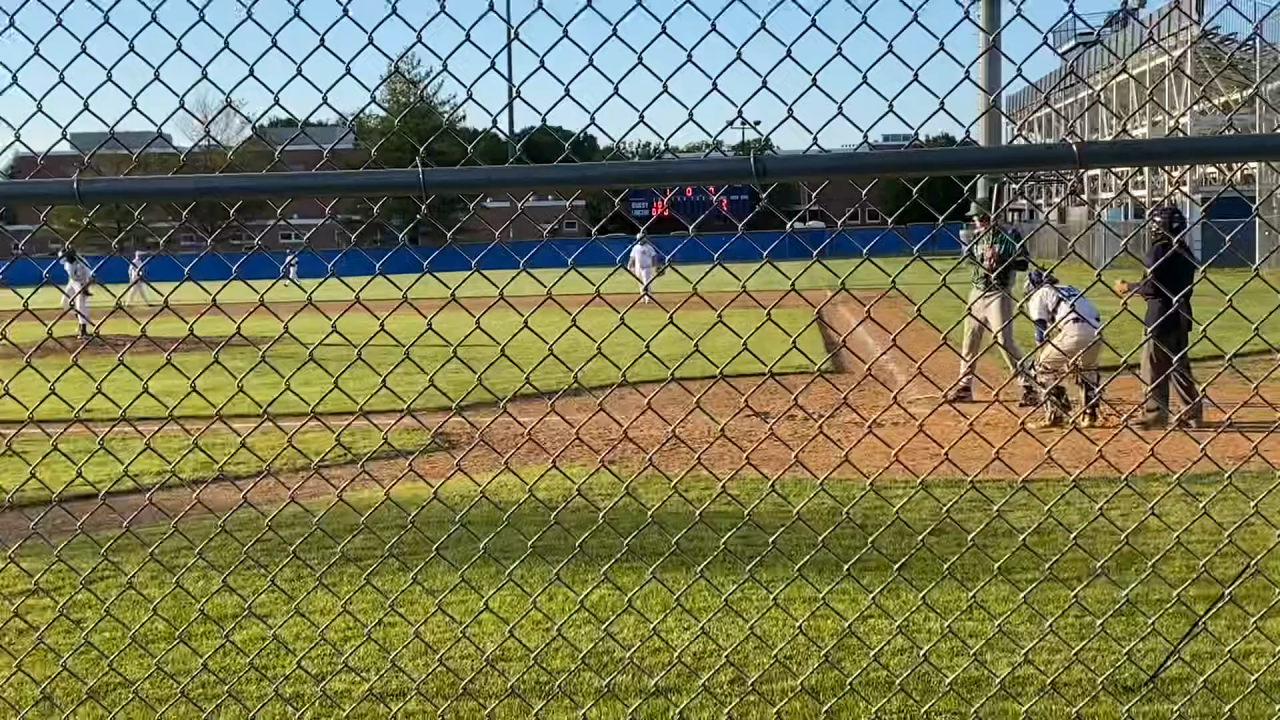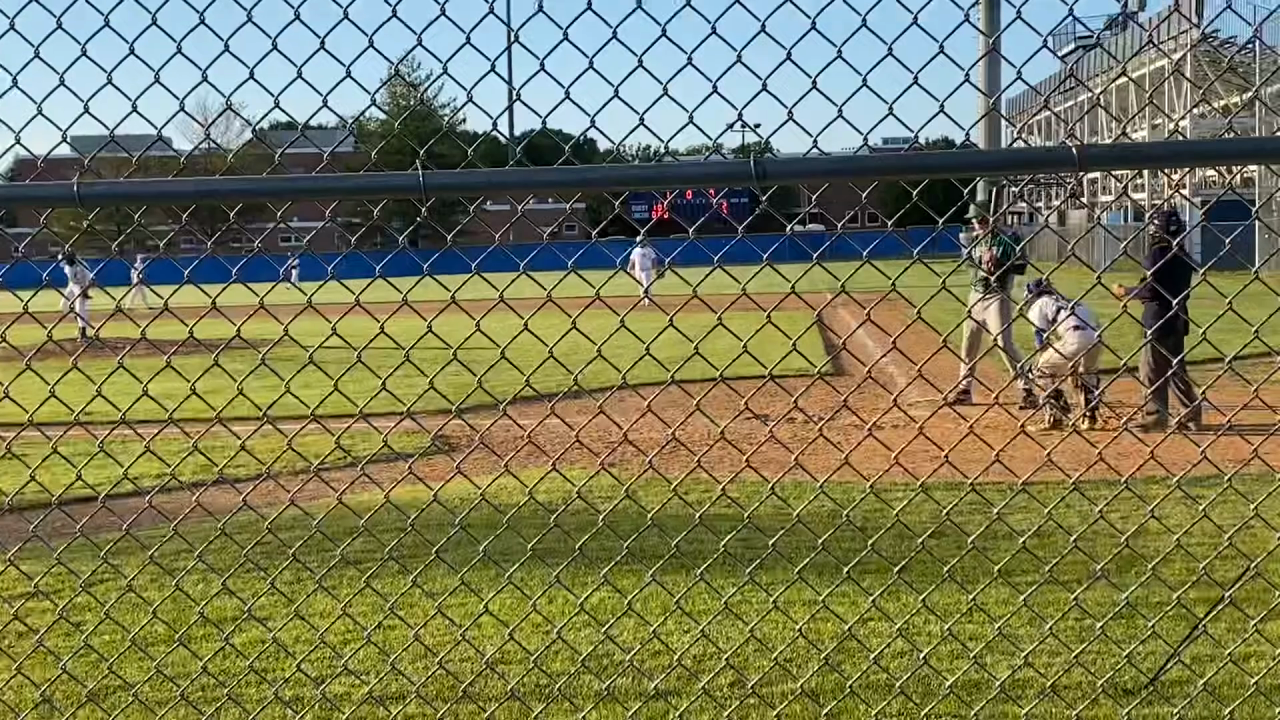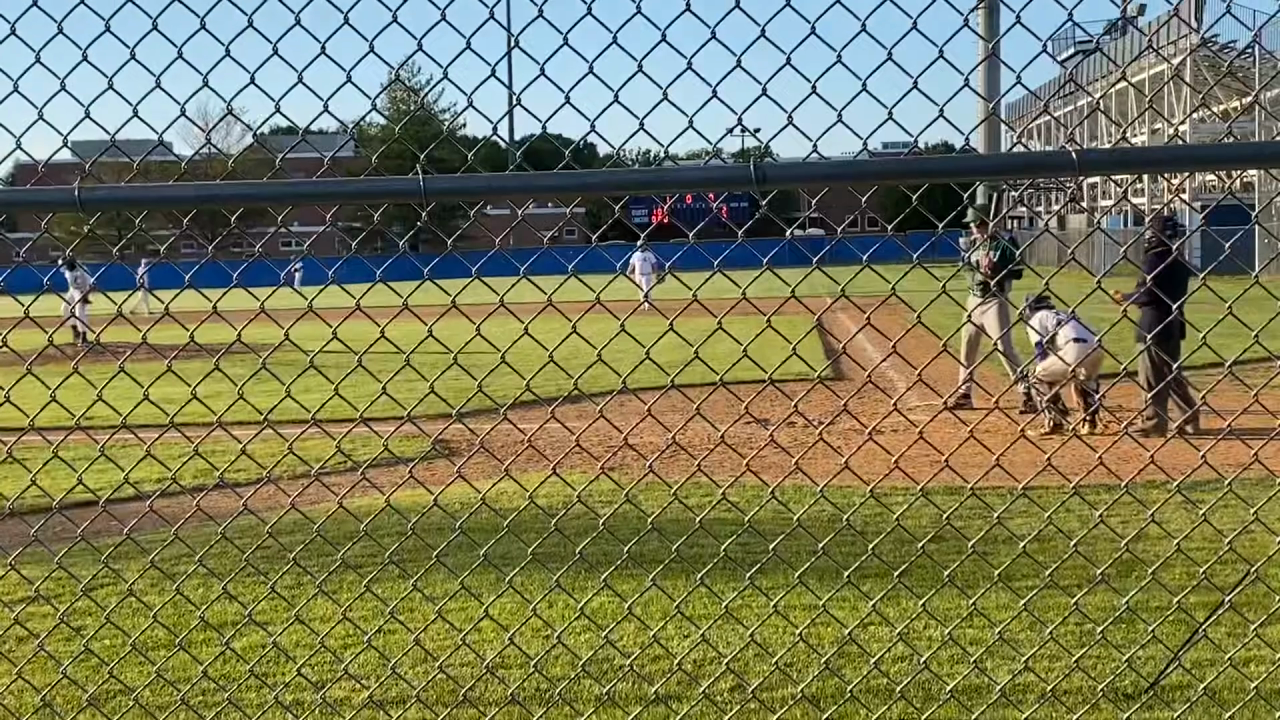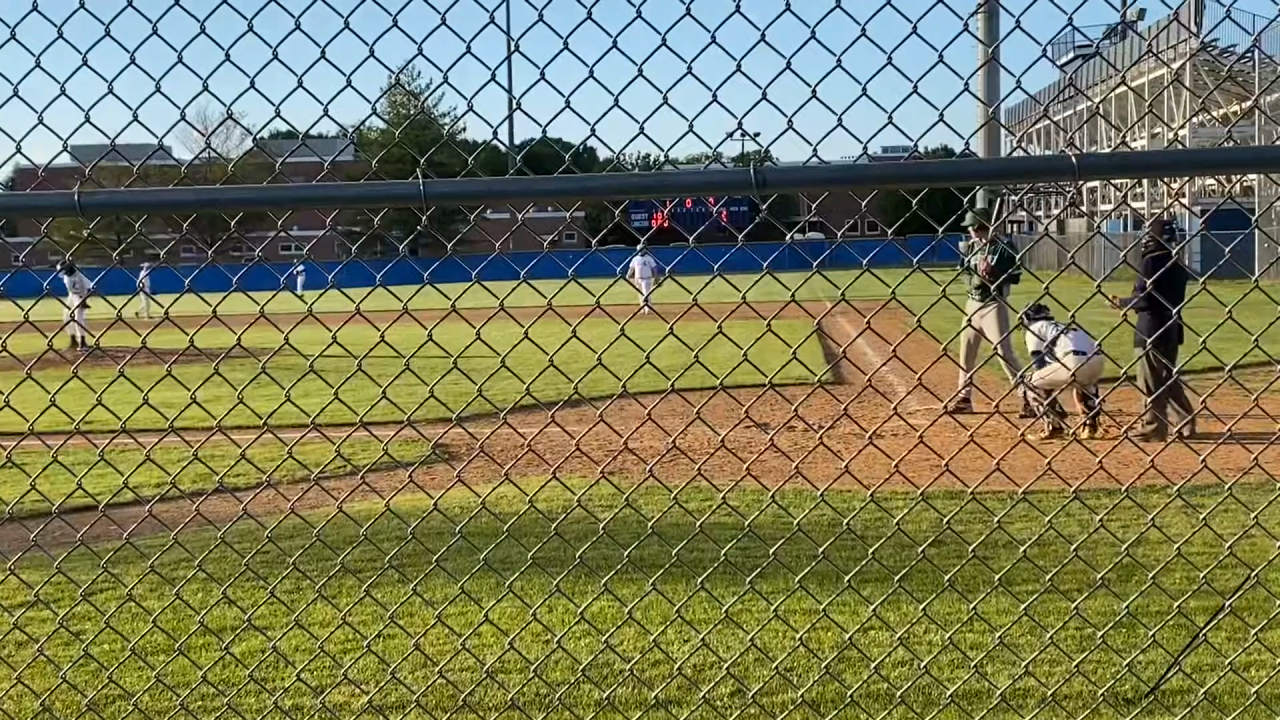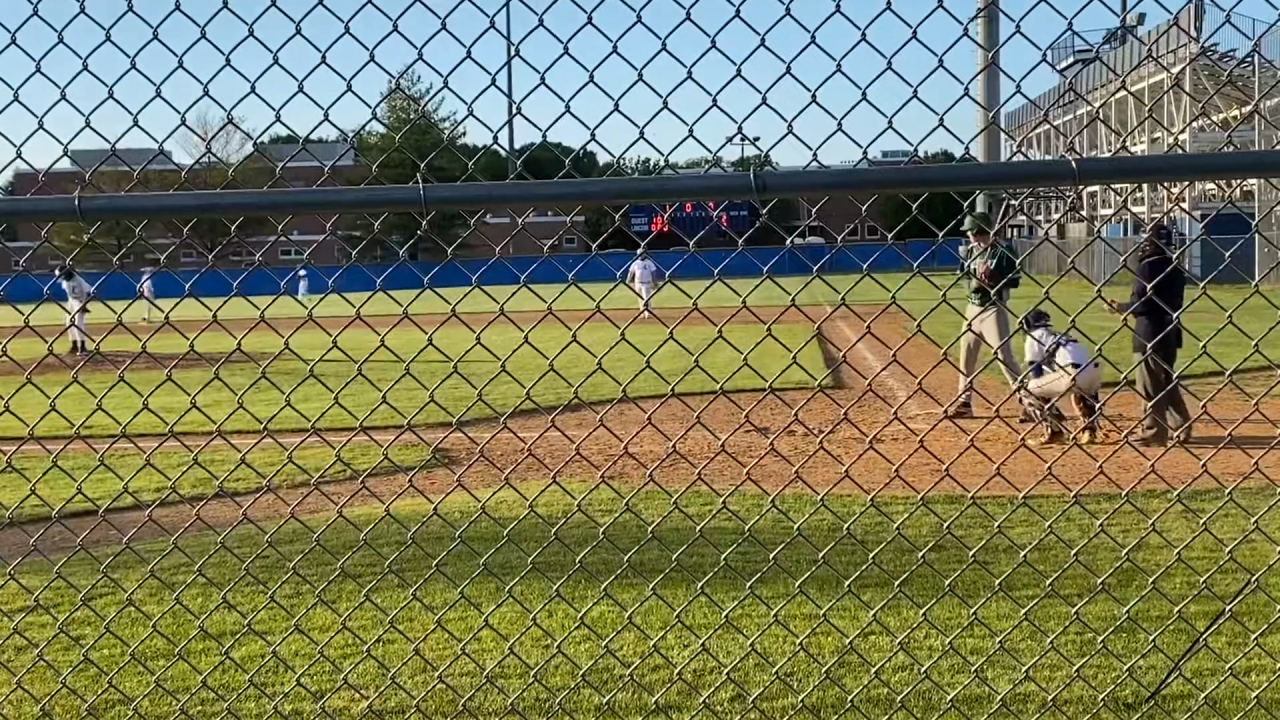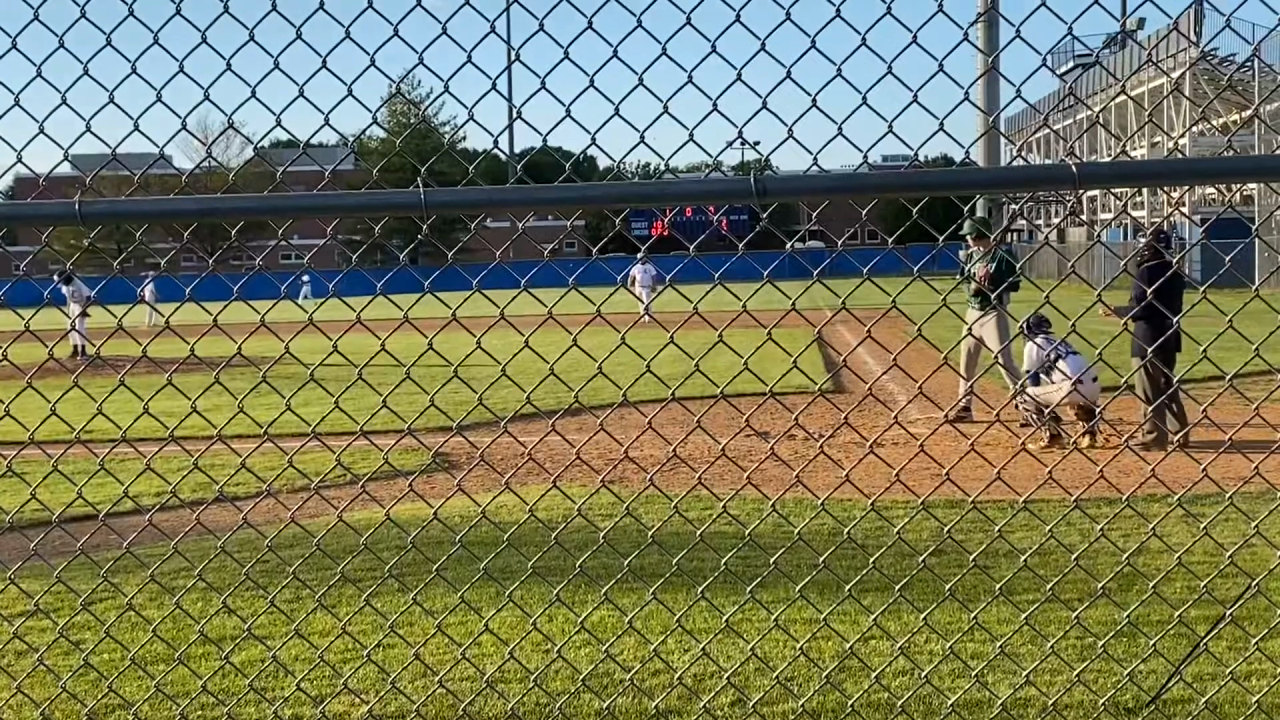
dt=0.1s
person 1, frame 1
left shoulder: (1159, 250)
right shoulder: (1185, 251)
left elbow: (1153, 286)
right elbow: (1182, 285)
left wrist: (1129, 287)
right wrist: (1138, 288)
left hip: (1161, 314)
right hip: (1180, 313)
left knee: (1154, 368)
right knee: (1179, 366)
left ankle: (1154, 415)
right ankle: (1193, 413)
person 1, frame 2
left shoulder: (1157, 253)
right shoulder: (1182, 254)
left elbow: (1151, 289)
right elbow: (1177, 287)
left wrist: (1126, 291)
right wrist: (1134, 292)
left hip: (1158, 317)
right hip: (1177, 316)
left knee: (1152, 371)
right knee: (1176, 369)
left ankle: (1154, 418)
right ankle: (1192, 415)
person 1, frame 3
left shoulder: (1153, 258)
right shoulder: (1180, 260)
left elbow: (1146, 295)
right elbow: (1179, 293)
left wrist: (1123, 297)
left hip: (1154, 322)
right hip: (1174, 321)
left knee: (1152, 376)
right knee: (1172, 373)
left ankle: (1154, 423)
right ankle: (1189, 419)
person 1, frame 4
left shoulder: (1150, 263)
right shoulder: (1177, 264)
left elbow: (1143, 300)
right elbow: (1177, 297)
left wrist: (1120, 302)
left hip: (1152, 326)
right hip: (1171, 325)
left knee: (1151, 380)
right knee: (1169, 377)
left ankle: (1154, 427)
right ankle: (1185, 422)
person 1, frame 5
left shoulder: (1147, 268)
right shoulder: (1176, 268)
left elbow: (1140, 305)
right elbow: (1176, 302)
left wrist: (1117, 307)
left hip: (1149, 331)
right hip: (1170, 329)
left knee: (1150, 385)
right knee: (1168, 381)
left ankle: (1154, 432)
right ankle: (1181, 428)
person 1, frame 6
left shoulder: (1145, 272)
right shoulder: (1175, 272)
left elbow: (1139, 310)
right elbow: (1176, 307)
left wrist: (1113, 310)
left hip: (1149, 335)
right hip: (1169, 334)
left knee: (1149, 390)
right knee: (1168, 385)
left ankle: (1154, 436)
right ankle: (1179, 432)
person 2, frame 1
left shoulder: (1010, 235)
right shoulder: (977, 235)
left elbow: (1023, 263)
right elbow: (971, 264)
left wrist: (1000, 259)
right wrist: (984, 267)
left hip: (998, 295)
right hip: (977, 293)
left knee: (1004, 341)
right knee: (970, 340)
left ankle: (1029, 387)
right ankle: (964, 386)
person 2, frame 2
left shoulder: (1009, 238)
right shoulder: (976, 238)
left elbow: (1021, 267)
right elbow: (970, 267)
left wrist: (998, 262)
right wrist: (983, 270)
left hip: (997, 297)
right hip: (976, 295)
left knee: (1004, 344)
right knee: (969, 342)
left ankle: (1028, 390)
right ankle: (964, 389)
person 2, frame 3
left shoulder: (1005, 242)
right shoulder: (973, 242)
left elbow: (1017, 272)
right elbow: (968, 271)
left wrist: (994, 267)
right wrist: (980, 275)
left hip: (995, 301)
right hip: (974, 299)
left knee: (1004, 348)
right knee: (968, 347)
left ankle: (1028, 393)
right ankle: (964, 393)
person 2, frame 4
left shoulder: (1004, 246)
right shoulder: (971, 246)
left elbow: (1015, 277)
right elbow: (966, 276)
left wrist: (992, 272)
right wrist: (977, 279)
left hip: (994, 305)
right hip: (973, 304)
left knee: (1004, 352)
right knee: (967, 351)
left ankle: (1028, 397)
right ankle: (964, 398)
person 2, frame 5
left shoulder: (1003, 251)
right shoulder: (970, 251)
left elbow: (1014, 281)
right elbow: (965, 281)
left wrist: (991, 275)
right wrist: (976, 281)
left hip: (993, 310)
right hip: (972, 308)
left knee: (1004, 356)
right knee: (966, 355)
right ankle: (964, 402)
person 2, frame 6
left shoulder: (1002, 255)
right shoulder: (970, 255)
left elbow: (1014, 285)
right elbow: (966, 286)
left wrist: (992, 278)
right wrist: (975, 284)
left hip: (994, 314)
right hip: (973, 312)
left knee: (1004, 360)
right knee: (967, 360)
right ankle: (964, 406)
